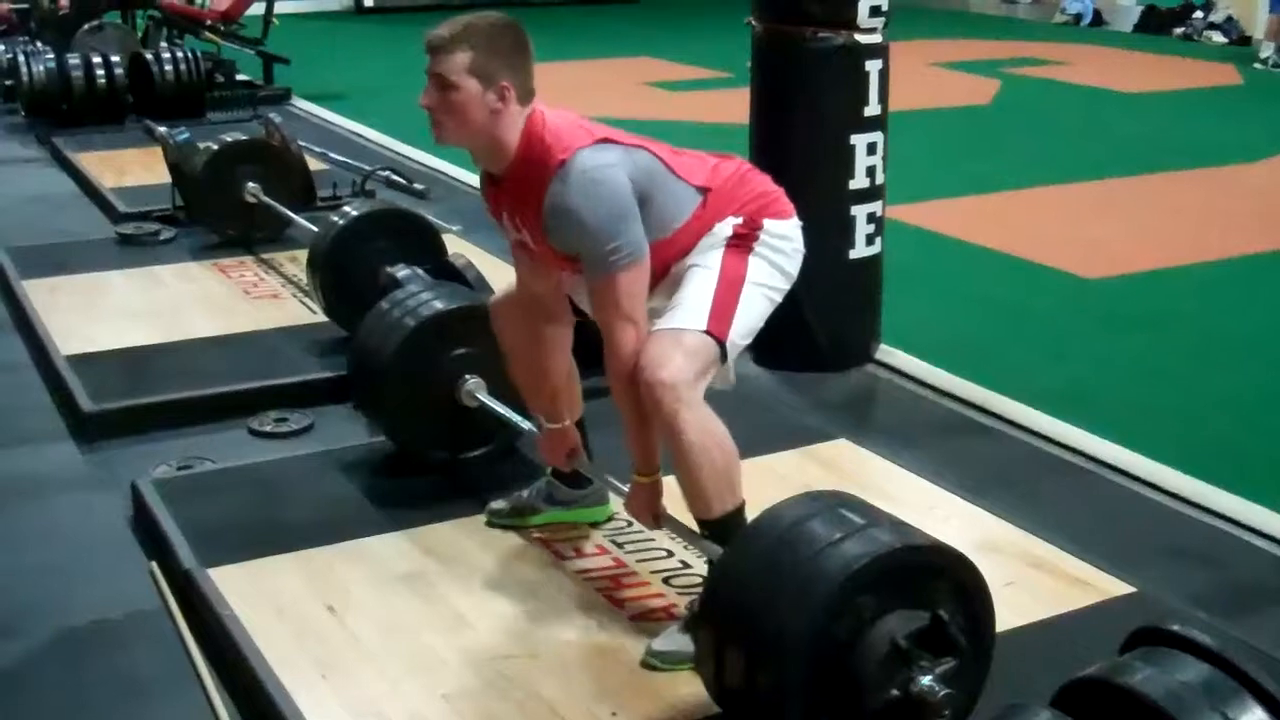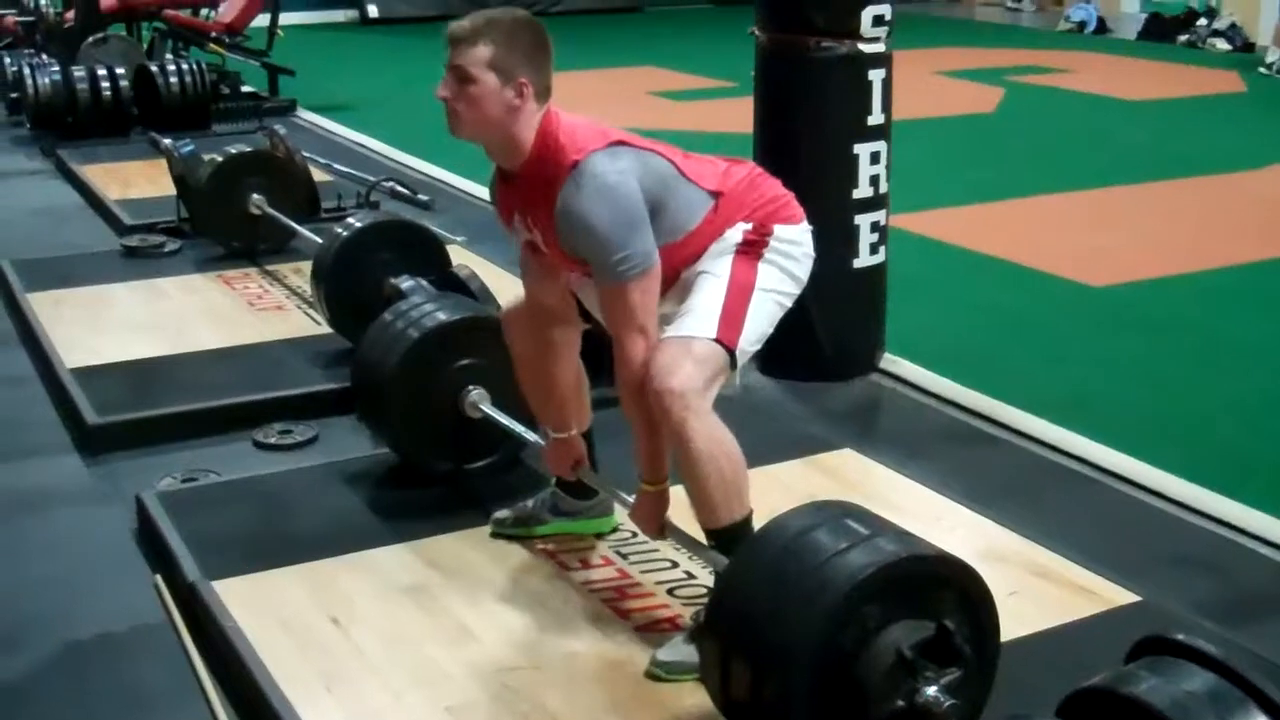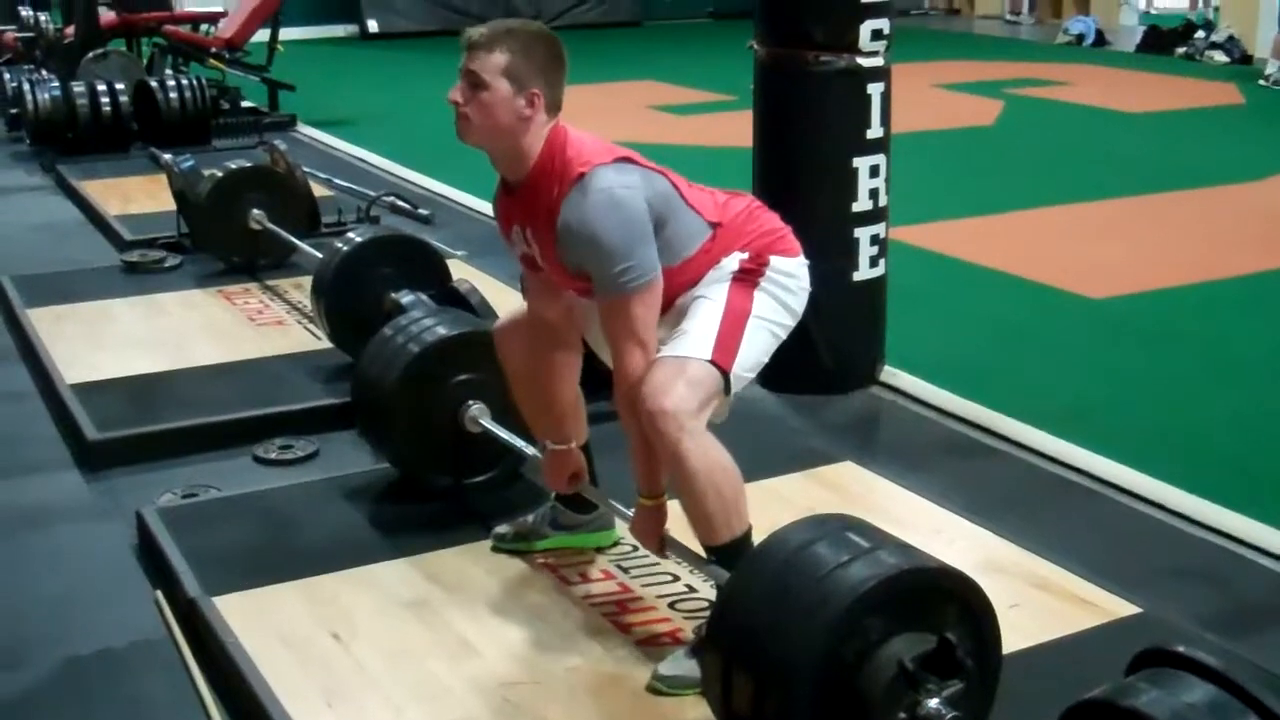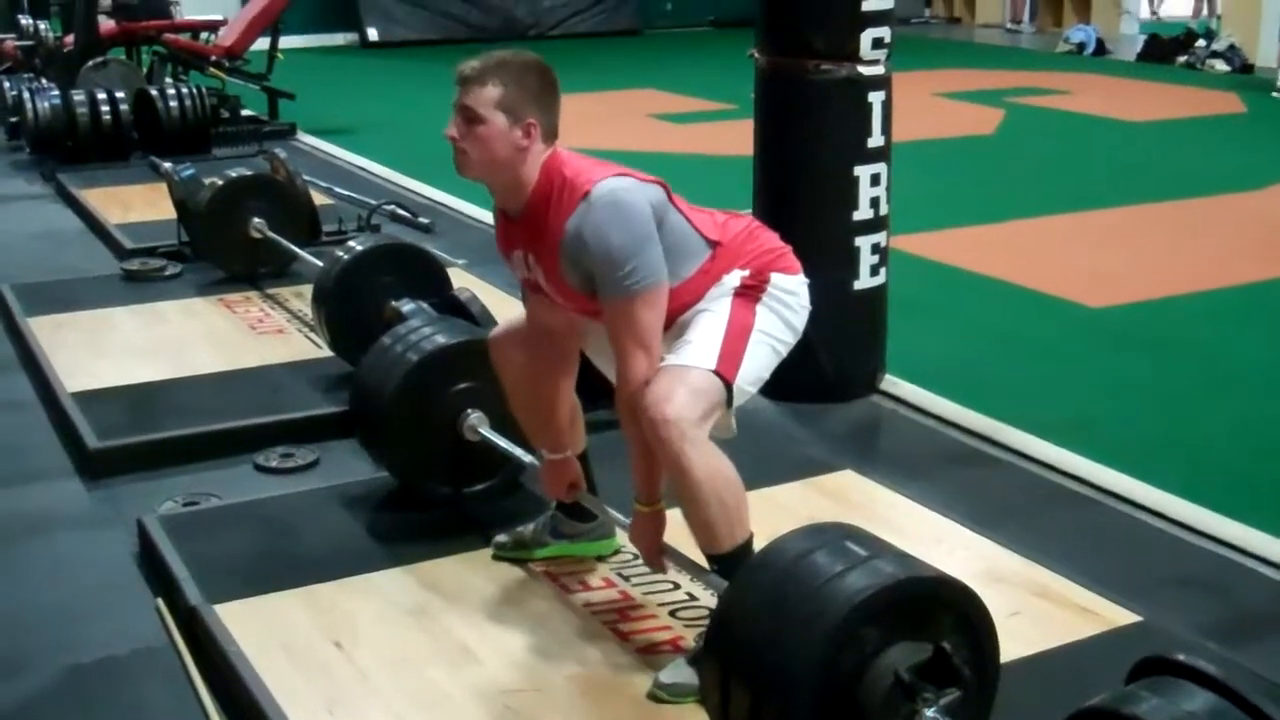
dt=0.3s
person 1, frame 1
left shoulder: (581, 179)
right shoulder: (502, 170)
left elbow: (625, 339)
right elbow: (542, 299)
left wrist: (645, 476)
right wrist: (555, 424)
left hip: (746, 229)
right hip: (664, 238)
left knee: (664, 376)
right knee: (512, 313)
right ankle: (574, 485)
person 1, frame 2
left shoulder: (591, 183)
right shoulder: (513, 173)
left elbow: (634, 346)
right elbow: (551, 308)
left wrist: (652, 485)
right wrist: (561, 432)
left hip: (756, 236)
right hip: (670, 245)
left knee: (674, 385)
right knee: (522, 322)
right ankle: (579, 495)
person 1, frame 3
left shoulder: (597, 197)
right shoulder: (515, 189)
left elbow: (633, 362)
right elbow: (553, 322)
left wrist: (650, 499)
right wrist: (559, 445)
left hip: (753, 265)
right hip: (668, 274)
left knee: (667, 404)
right knee: (516, 337)
right ankle: (578, 510)
person 1, frame 4
left shoulder: (601, 209)
right shoulder: (514, 212)
left elbow: (638, 369)
right elbow: (553, 335)
left wrist: (648, 505)
right wrist: (558, 452)
left hip: (753, 284)
right hip: (668, 296)
left knee: (670, 414)
right knee: (511, 346)
right ankle: (579, 518)
